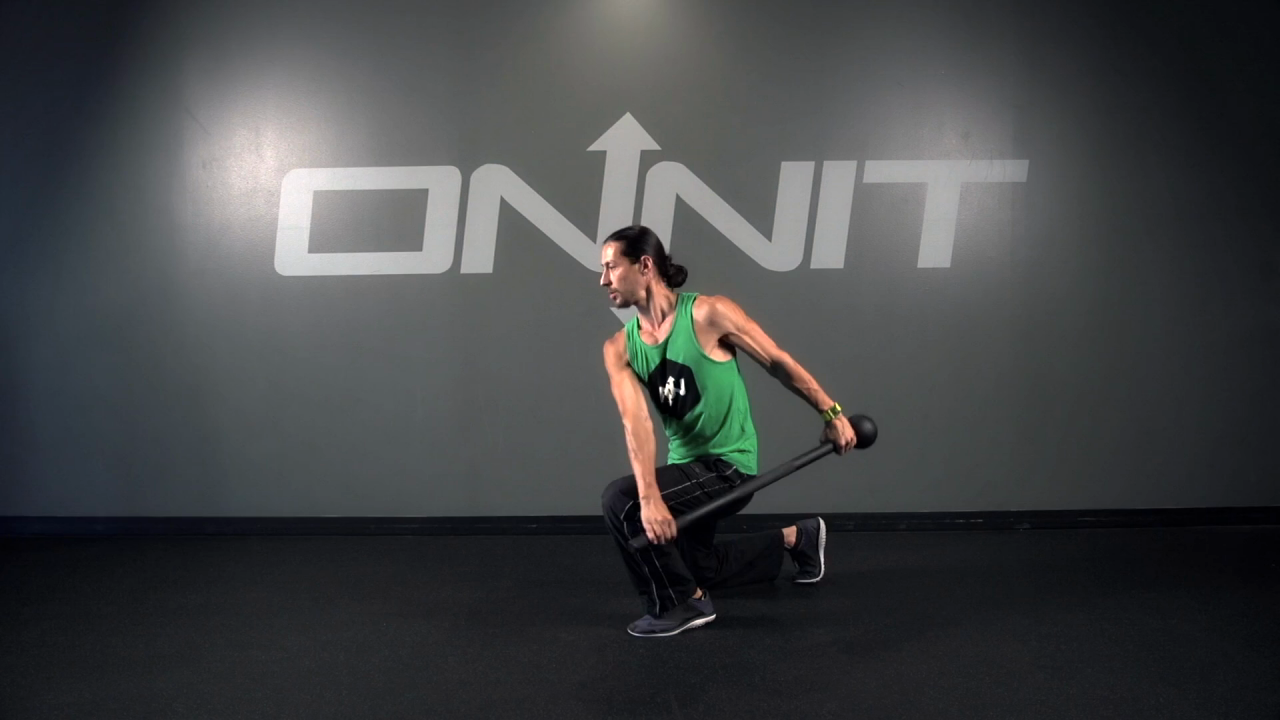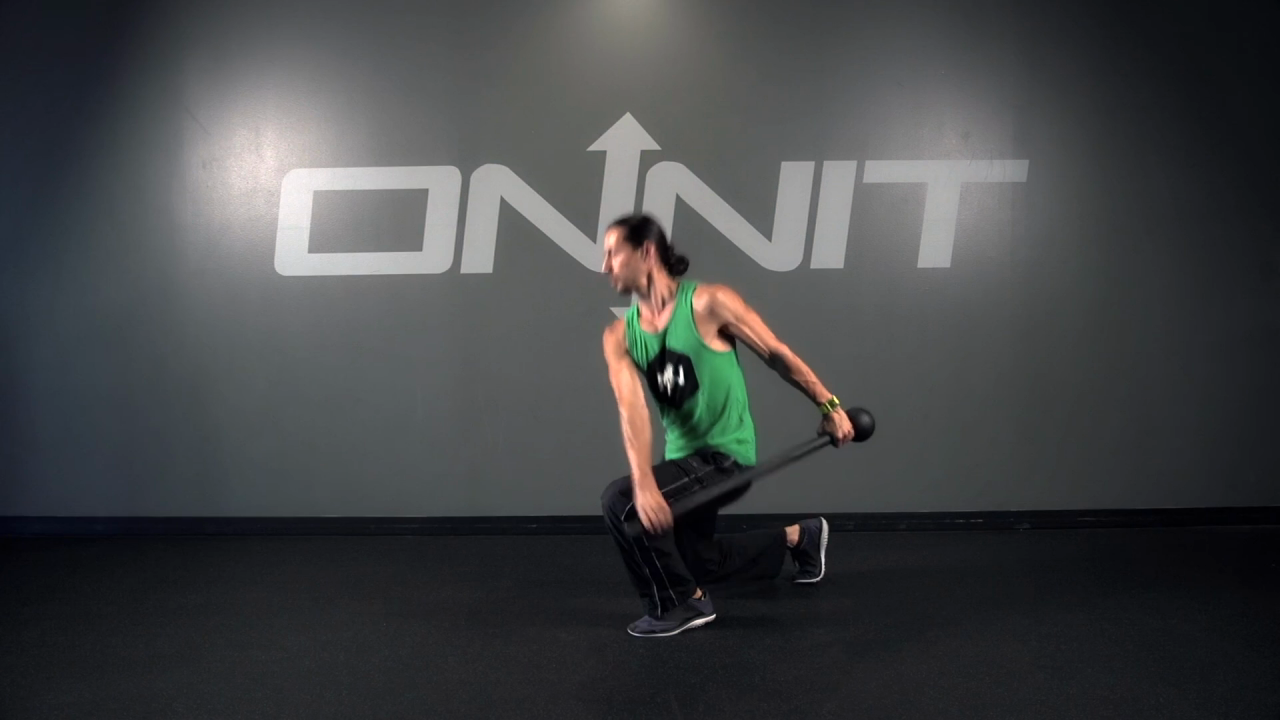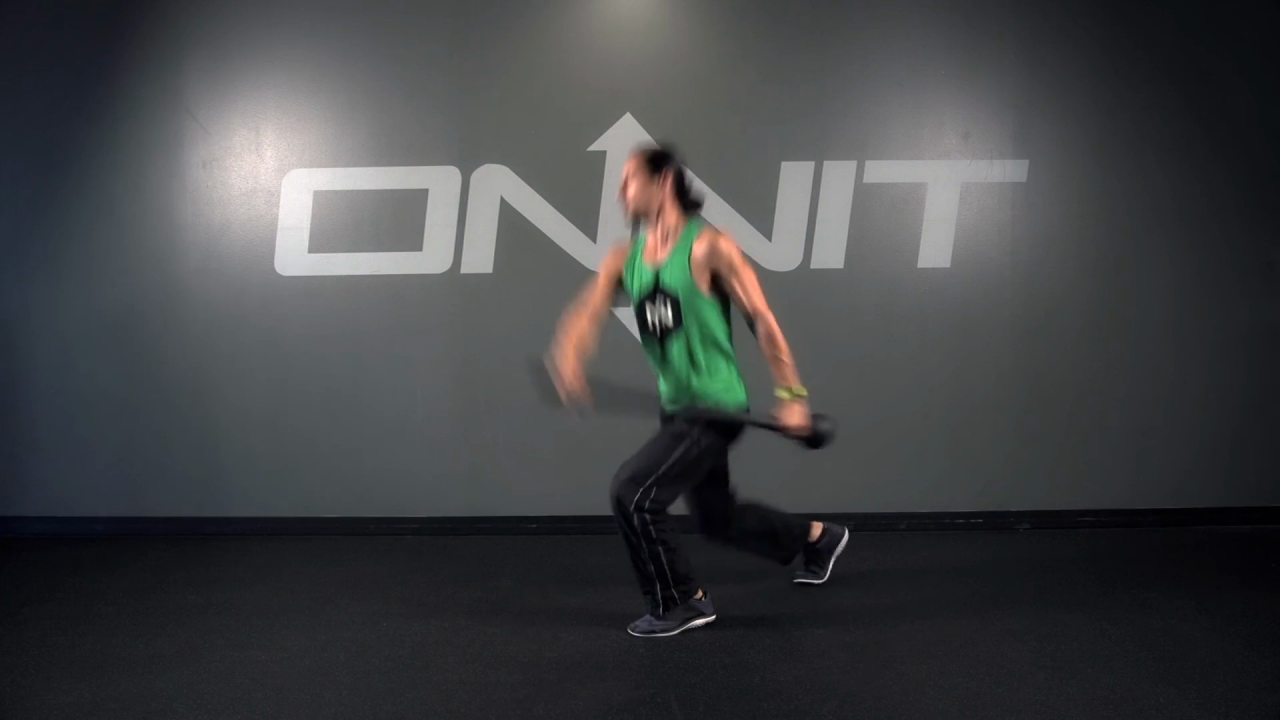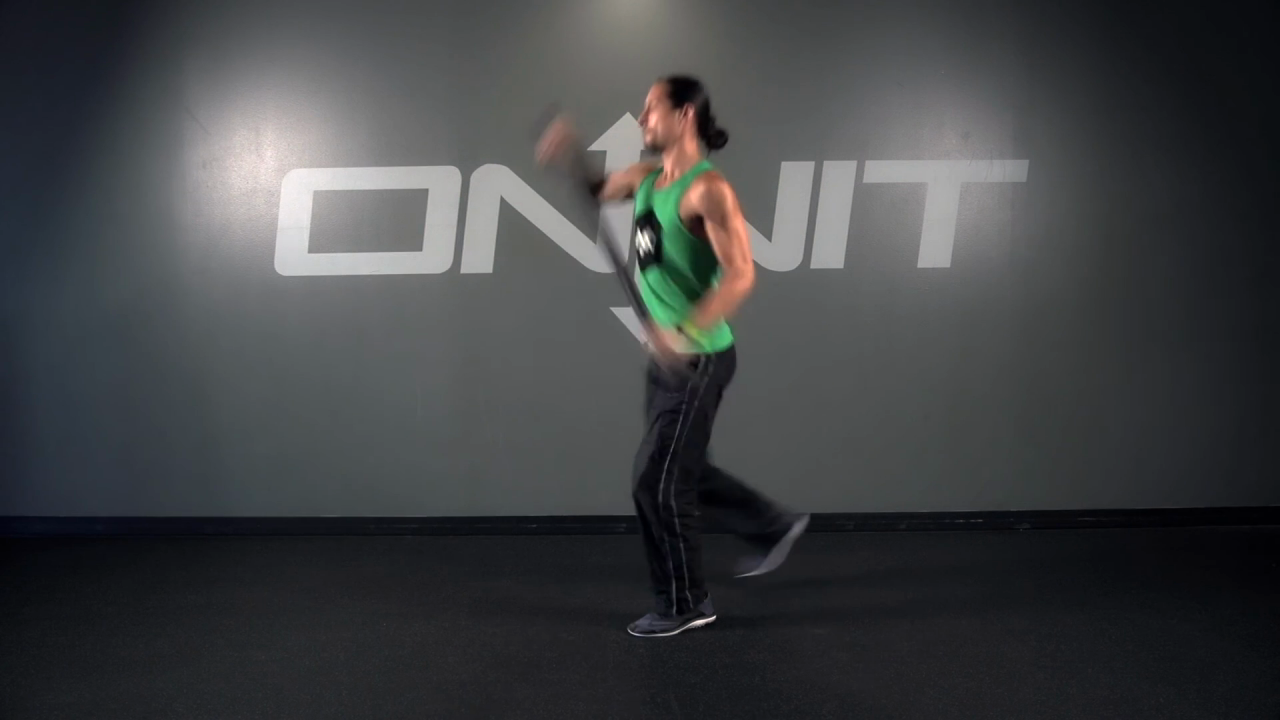
dt=0.2s
person 1, frame 1
left shoulder: (708, 313)
right shoulder: (619, 348)
left elbow: (778, 362)
right elbow: (636, 421)
left wrist: (832, 414)
right wrist: (650, 496)
left hip: (728, 464)
right hip: (686, 462)
left knee: (620, 500)
right knee: (698, 566)
left ankle: (681, 603)
right ankle: (798, 538)
person 1, frame 2
left shoulder: (709, 304)
right shoulder: (620, 335)
left elbow: (777, 354)
right elbow: (633, 408)
left wrist: (830, 407)
right wrist: (642, 481)
left hip: (726, 456)
right hip: (685, 456)
left knee: (618, 502)
right knee: (700, 559)
left ankle: (678, 606)
right ankle: (800, 538)
person 1, frame 3
left shoulder: (709, 248)
right shoulder: (624, 259)
left elbow: (763, 321)
right elbow: (587, 315)
left wrist: (792, 395)
right wrist: (570, 362)
left hip: (714, 409)
right hip: (678, 408)
left knee: (632, 492)
right knee: (715, 513)
left ankle: (679, 606)
right ankle: (818, 539)
person 1, frame 4
left shoulder: (709, 189)
right shoulder: (649, 176)
left elbow: (741, 274)
right elbow: (599, 190)
left wrist: (689, 330)
right wrist: (564, 155)
left hip: (699, 359)
right hip: (667, 355)
left knee: (658, 481)
right knee: (684, 469)
left ankle: (685, 604)
right ankle: (773, 524)
